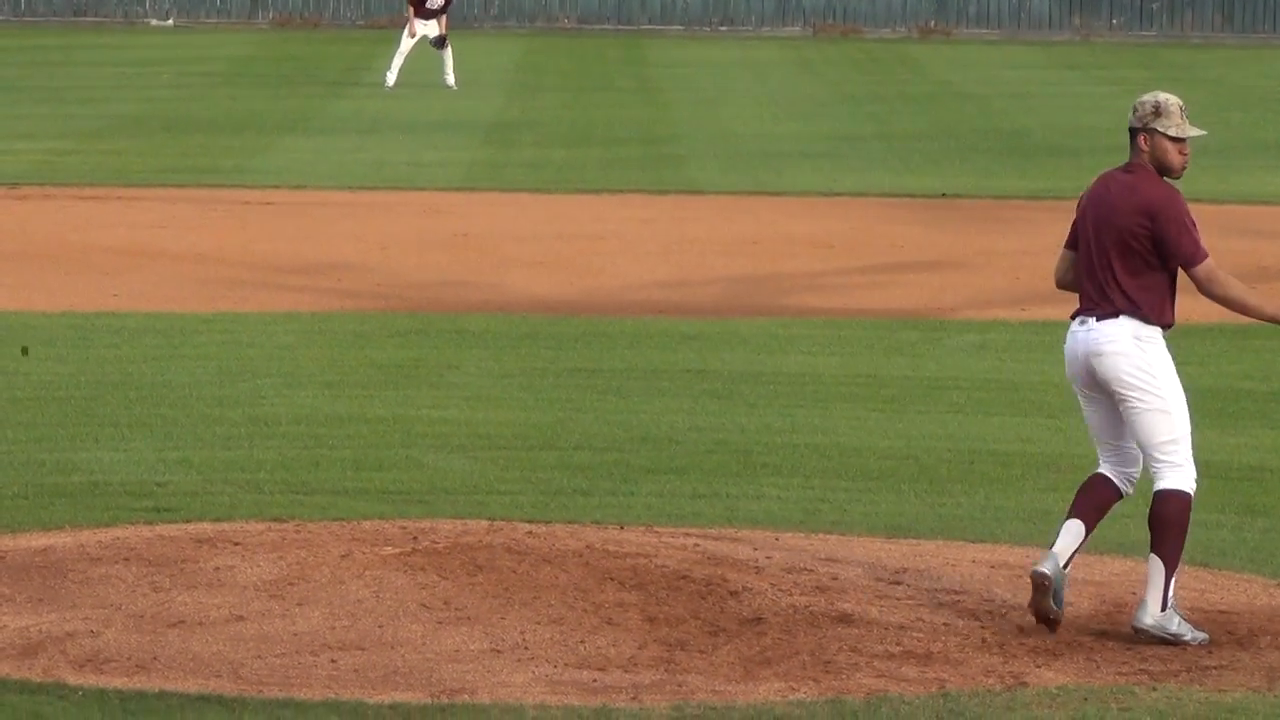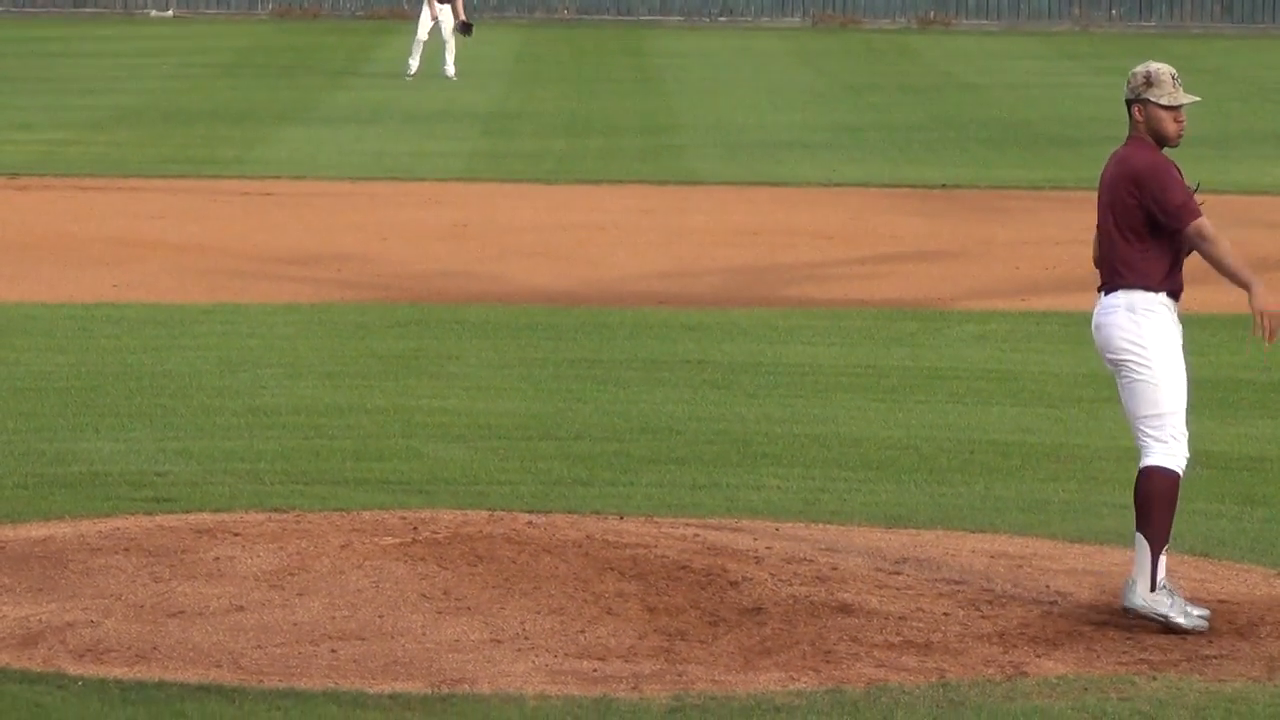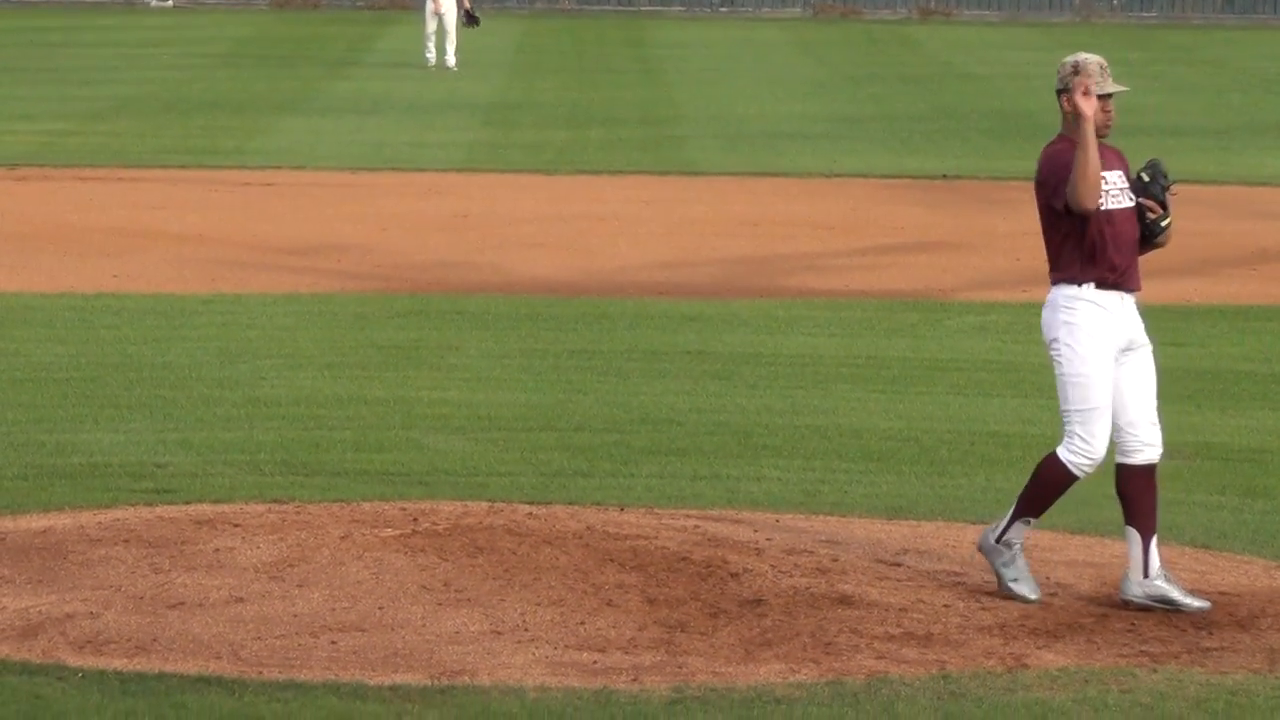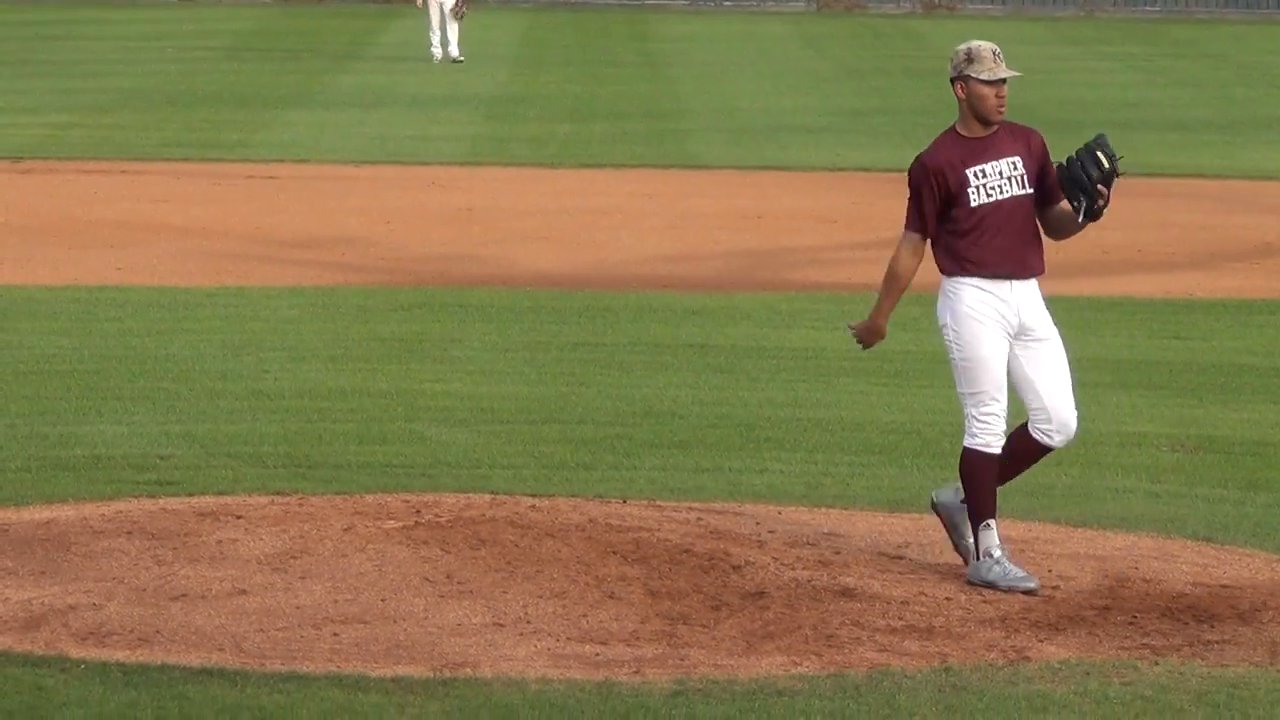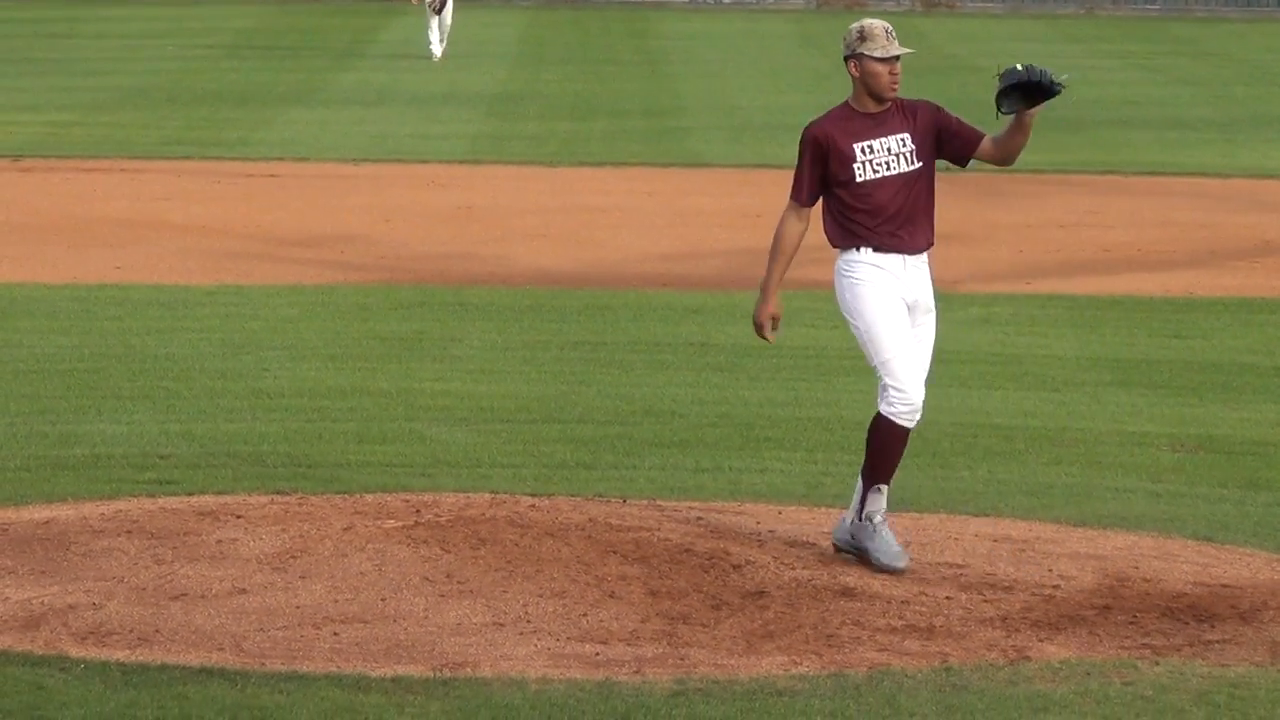
dt=0.4s
person 1, frame 1
left shoulder: (1097, 191)
right shoulder: (1162, 200)
left elbow: (1062, 274)
right elbow: (1212, 281)
left hip: (1082, 341)
right hip: (1131, 343)
left knee: (1119, 470)
right knee: (1177, 473)
left ankle: (1055, 564)
right ankle: (1156, 608)
person 1, frame 2
left shoulder: (1124, 165)
right shoulder: (1148, 165)
left elbow: (1102, 255)
right elbow: (1205, 234)
left wrist: (1177, 241)
left hip: (1140, 316)
right hip: (1139, 316)
left knee: (1166, 450)
right knee: (1165, 449)
left ankle: (1148, 585)
right ankle: (1142, 584)
person 1, frame 3
left shoulder: (1113, 157)
right shoulder: (1061, 156)
right elbow: (1082, 207)
left wrist: (1151, 234)
right wrist: (1084, 127)
left hip: (1124, 313)
right hip: (1079, 312)
left knee: (1142, 444)
right knee: (1085, 448)
left ankle: (1145, 576)
right ankle: (1004, 539)
person 1, frame 4
left shoulder: (1029, 142)
right shoulder: (937, 161)
left elbow: (1062, 225)
right elbow: (910, 245)
left wrist: (1092, 205)
right wrist: (878, 316)
left hip: (1029, 299)
right hip: (973, 300)
left knee: (1057, 424)
right knee: (986, 428)
left ankle: (963, 507)
right ankle: (986, 554)
person 1, frame 5
left shoulder: (922, 116)
right shoulder: (825, 133)
left elbow: (999, 154)
right elbow: (795, 214)
left wrist: (1025, 113)
right wrist: (769, 291)
left hip: (916, 273)
right hip: (863, 271)
left knee: (905, 403)
right knee: (902, 393)
left ankle: (857, 523)
right ankle: (875, 514)
